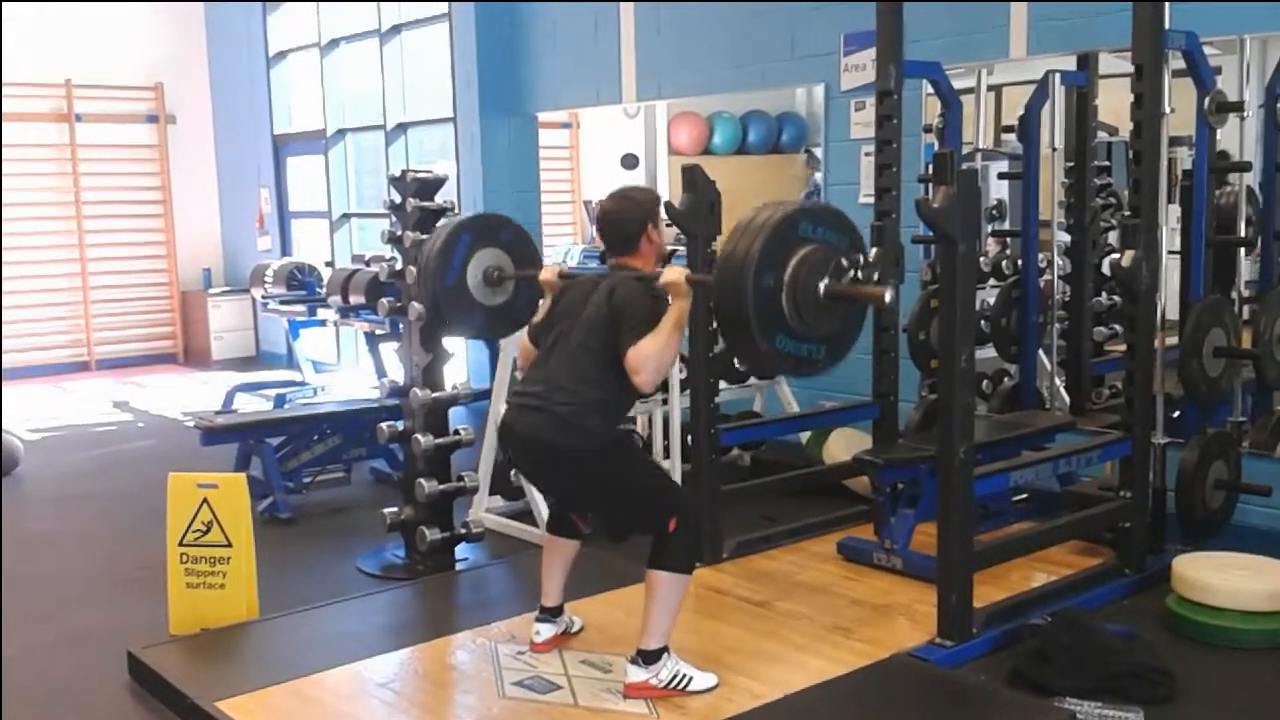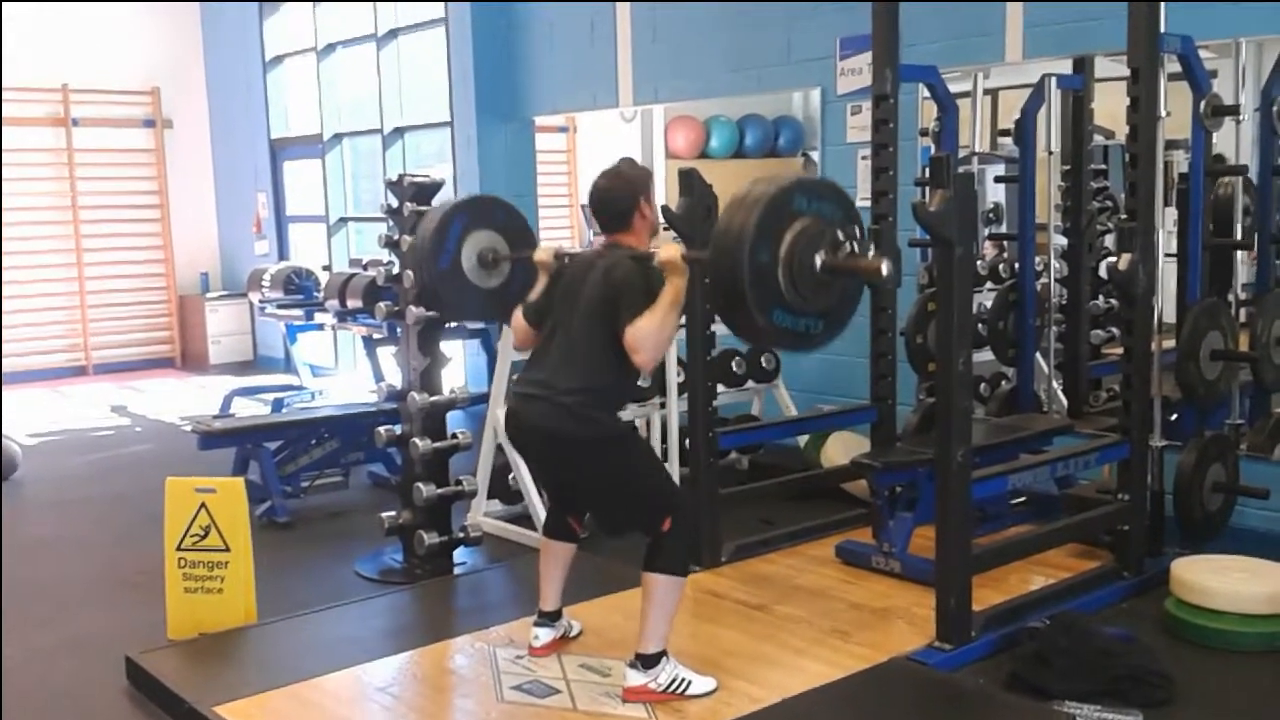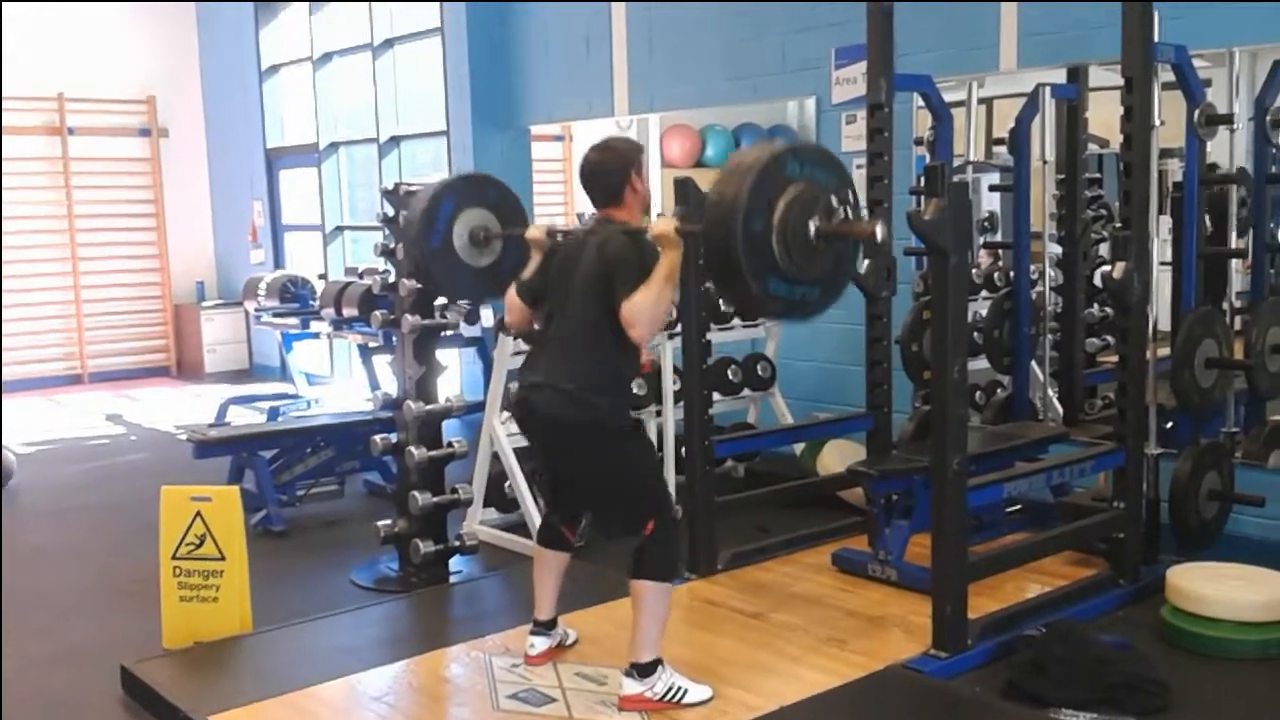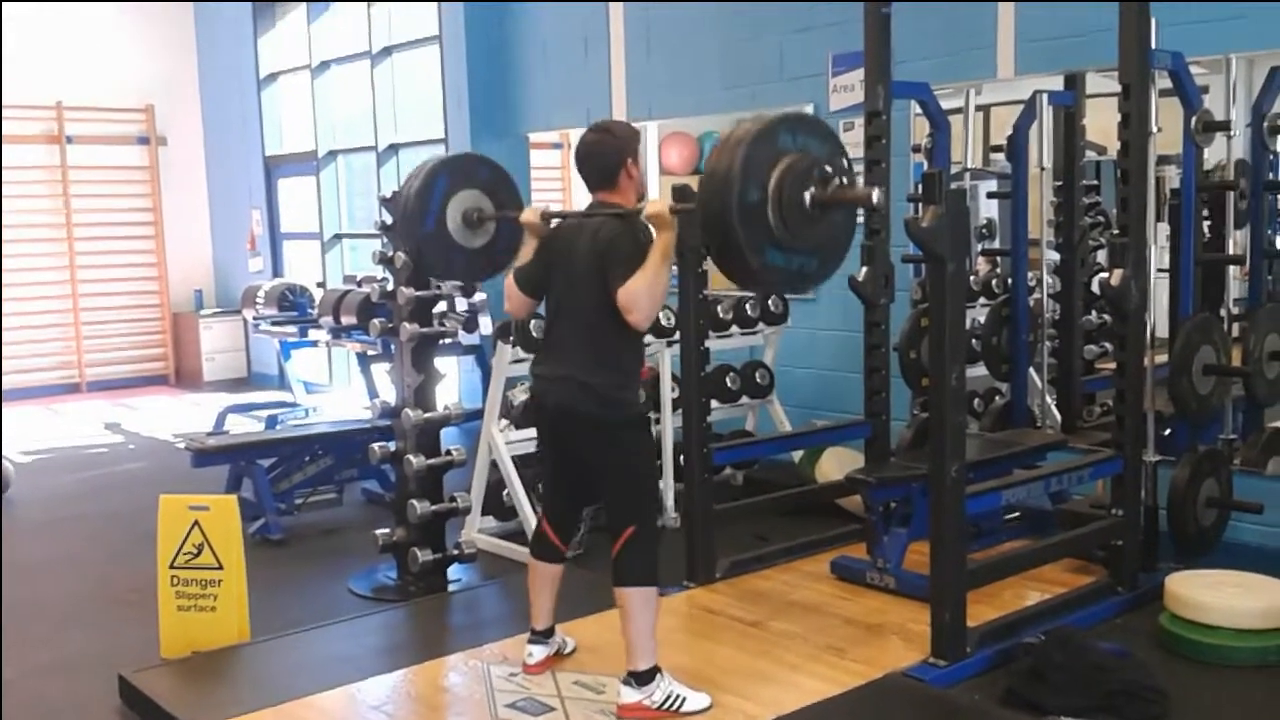
dt=0.1s
person 1, frame 1
left shoulder: (578, 287)
right shoulder: (640, 292)
left elbow: (525, 357)
right elbow: (644, 373)
right wrist: (679, 303)
left hip: (518, 429)
right hip: (570, 437)
left knee: (572, 501)
right knee: (676, 523)
left ankle: (549, 621)
right ankle: (650, 666)
person 1, frame 2
left shoulder: (571, 267)
right shoulder: (634, 269)
left elbow: (520, 337)
right elbow: (644, 351)
left wrist: (543, 278)
right wrist: (676, 281)
left hip: (525, 413)
right hip: (581, 424)
left knee: (567, 507)
right knee: (671, 524)
left ankle: (547, 625)
right ankle: (649, 668)
person 1, frame 3
left shoulder: (566, 245)
right shoulder: (629, 246)
left elbow: (515, 316)
right elbow: (640, 325)
left wrist: (537, 255)
right wrist: (670, 255)
left hip: (536, 402)
right hip: (589, 412)
left knee: (563, 514)
right knee: (656, 527)
left ankle: (543, 633)
right ankle: (645, 676)
person 1, frame 4
left shoulder: (561, 231)
right shoulder: (624, 230)
left elbow: (514, 304)
right elbow: (639, 309)
left wrist: (531, 237)
right wrist: (665, 236)
left hip: (552, 395)
right hip: (605, 406)
left knee: (557, 517)
right knee: (635, 533)
left ankle: (540, 643)
